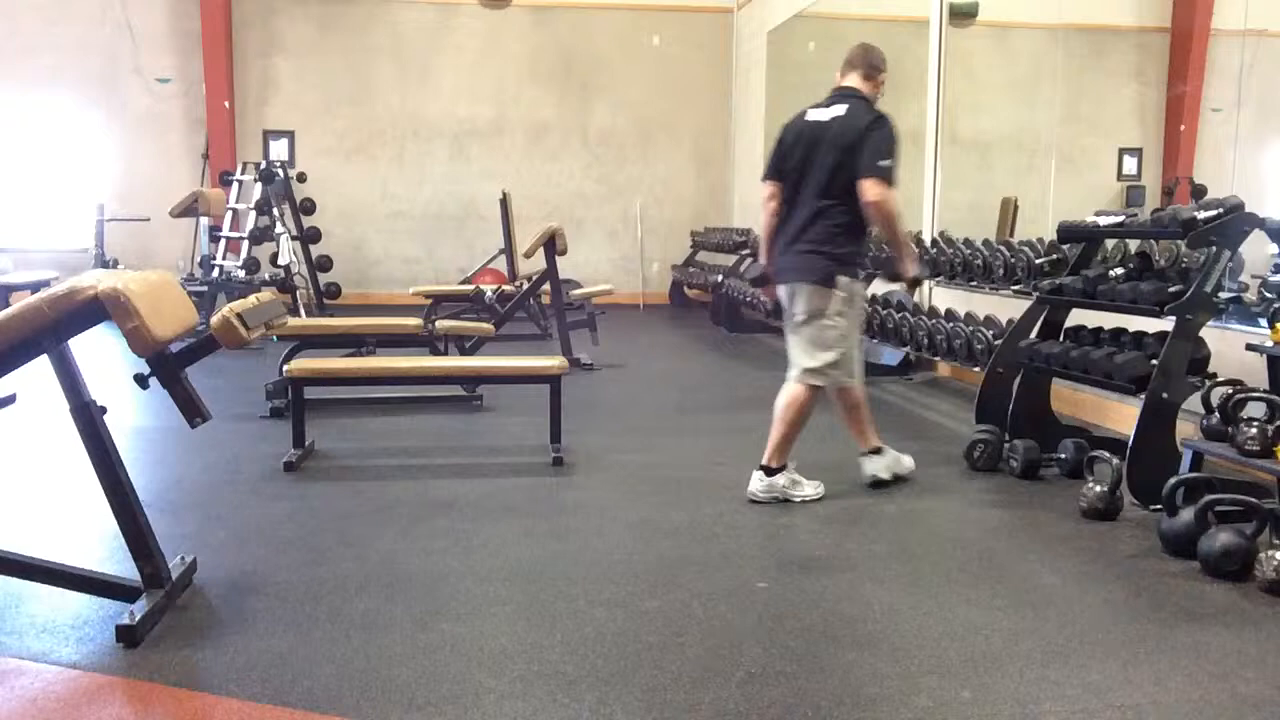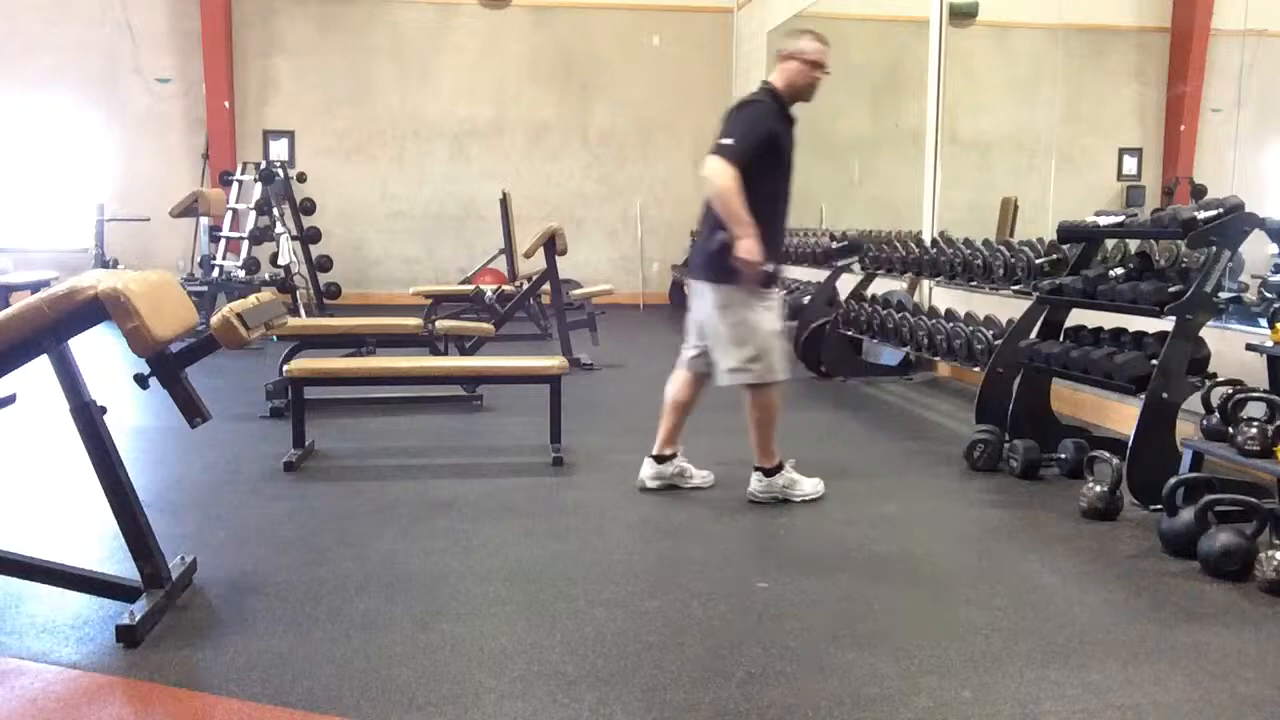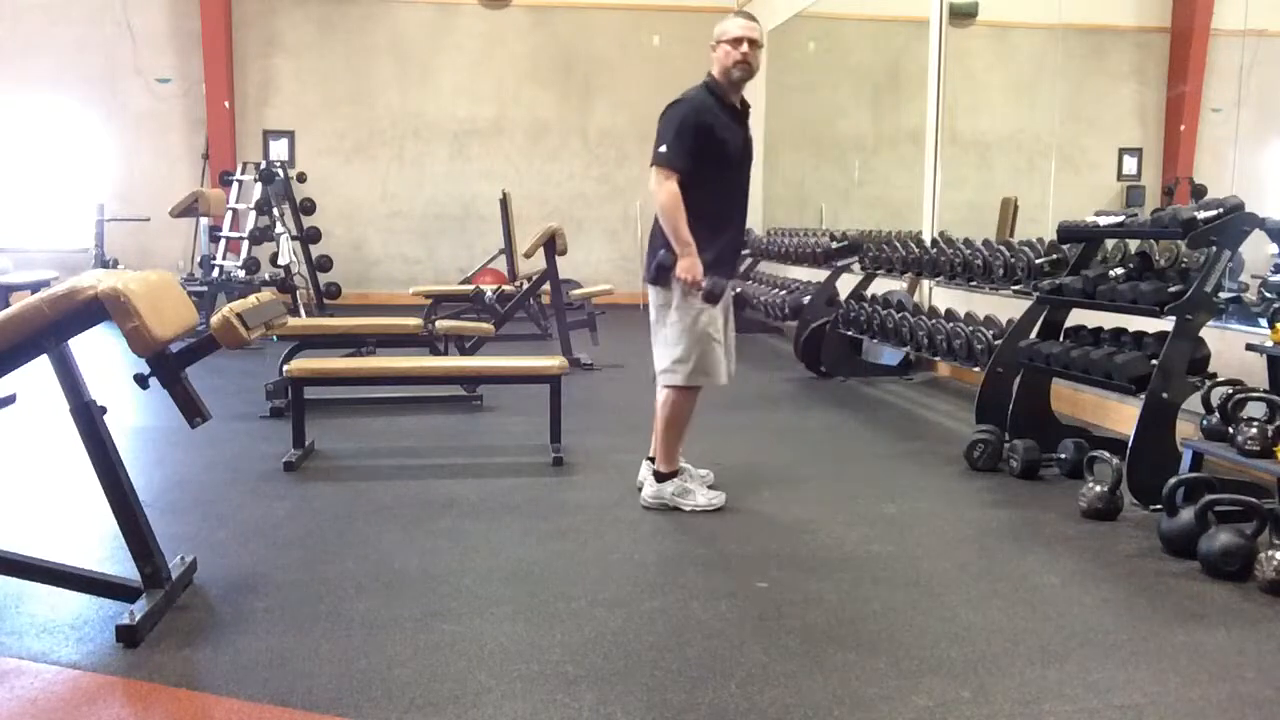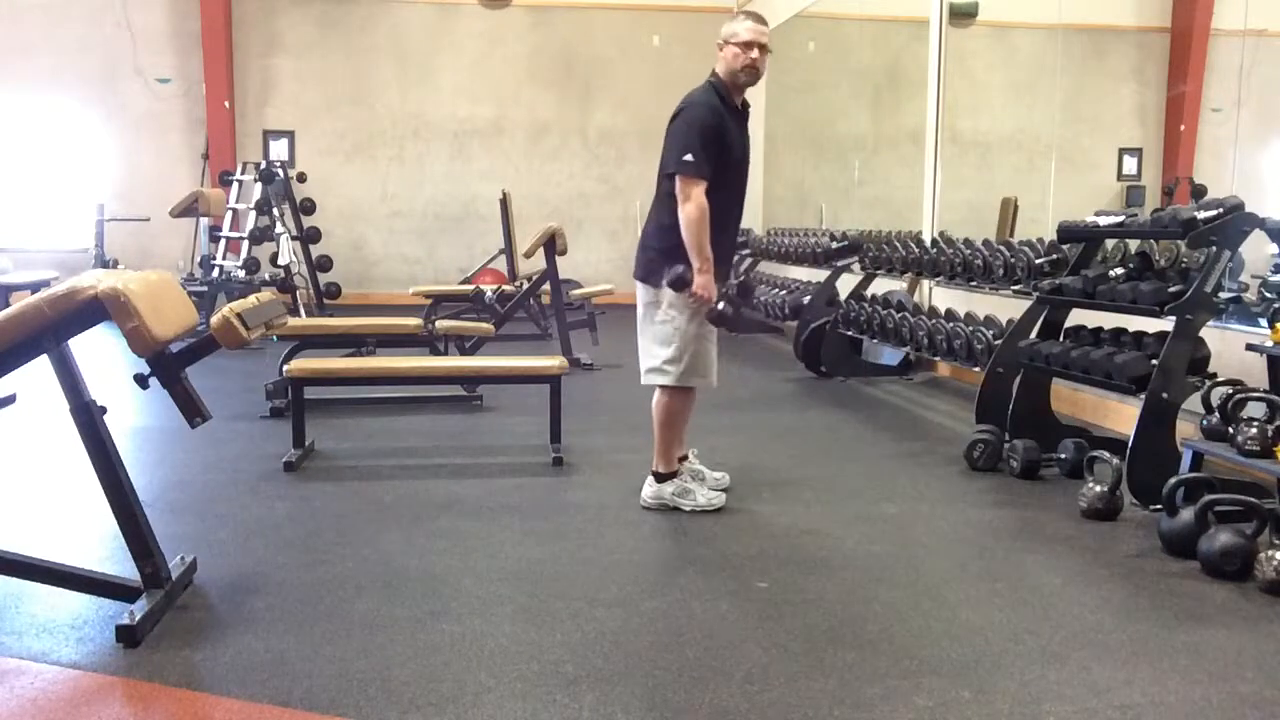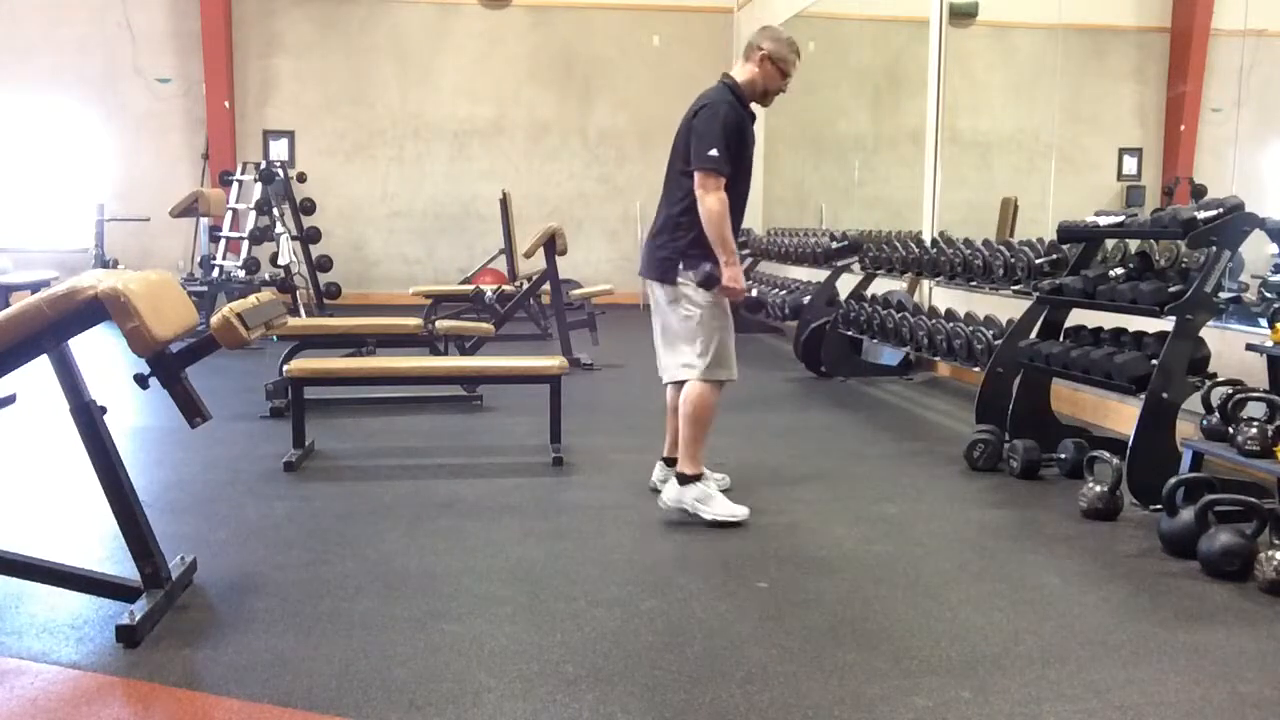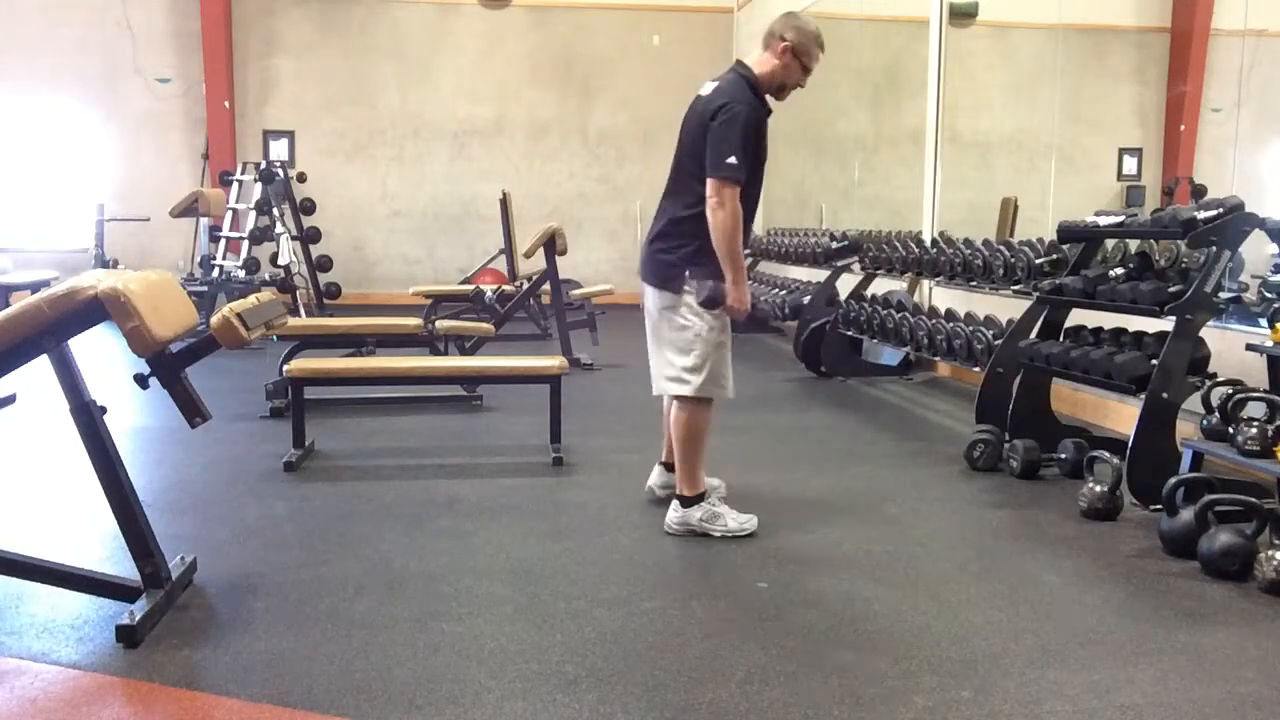
dt=0.5s
person 1, frame 1
left shoulder: (799, 122)
right shoulder: (873, 123)
left elbow: (771, 198)
right elbow: (874, 197)
left wrist: (767, 262)
right wrist: (905, 255)
left hip: (791, 263)
right hip: (830, 266)
left knee: (840, 367)
right knee: (812, 373)
left ankle: (875, 455)
right ankle: (771, 473)
person 1, frame 2
left shoulder: (766, 113)
right shoulder: (760, 112)
right elbow: (717, 170)
right wrist: (746, 236)
left hip: (714, 262)
right hip: (737, 266)
left knee: (697, 363)
right knee: (759, 370)
left ankle: (662, 460)
right ankle: (769, 474)
person 1, frame 3
left shoulder: (739, 114)
right shoulder: (691, 109)
right elbow: (663, 184)
right wrist: (686, 254)
left hip: (715, 267)
right hip: (687, 268)
left knee: (686, 370)
right knee: (688, 373)
left ankle: (658, 461)
right ankle: (665, 480)
person 1, frame 4
left shoulder: (736, 110)
right shoulder: (701, 111)
right elbow: (689, 196)
left wrist: (711, 268)
right wrist: (702, 270)
left hip: (697, 265)
right hip: (678, 267)
left knee: (692, 372)
right knee: (678, 373)
left ankle: (678, 460)
right ankle: (663, 480)
person 1, frame 5
left shoulder: (730, 109)
right shoulder: (719, 108)
right elbow: (708, 191)
left wrist: (722, 261)
right wrist: (730, 263)
left hip: (681, 258)
right hip: (688, 262)
left knee: (686, 367)
right knee: (704, 370)
left ankle: (673, 463)
right ankle: (688, 483)
person 1, frame 6
left shoulder: (725, 90)
right shoulder: (739, 107)
right elbow: (721, 200)
right wrist: (736, 281)
left hip: (672, 258)
right hip: (690, 267)
left knee: (684, 378)
right knee: (696, 384)
left ankle: (671, 469)
right ankle: (689, 503)
